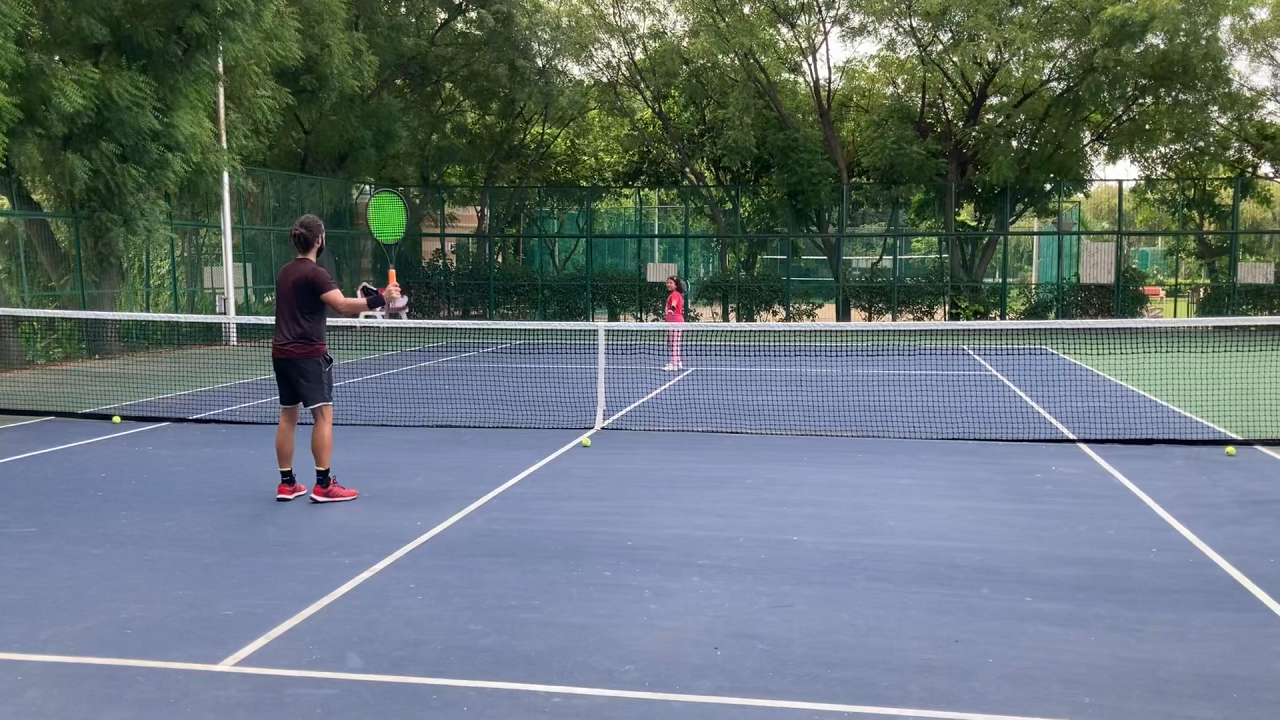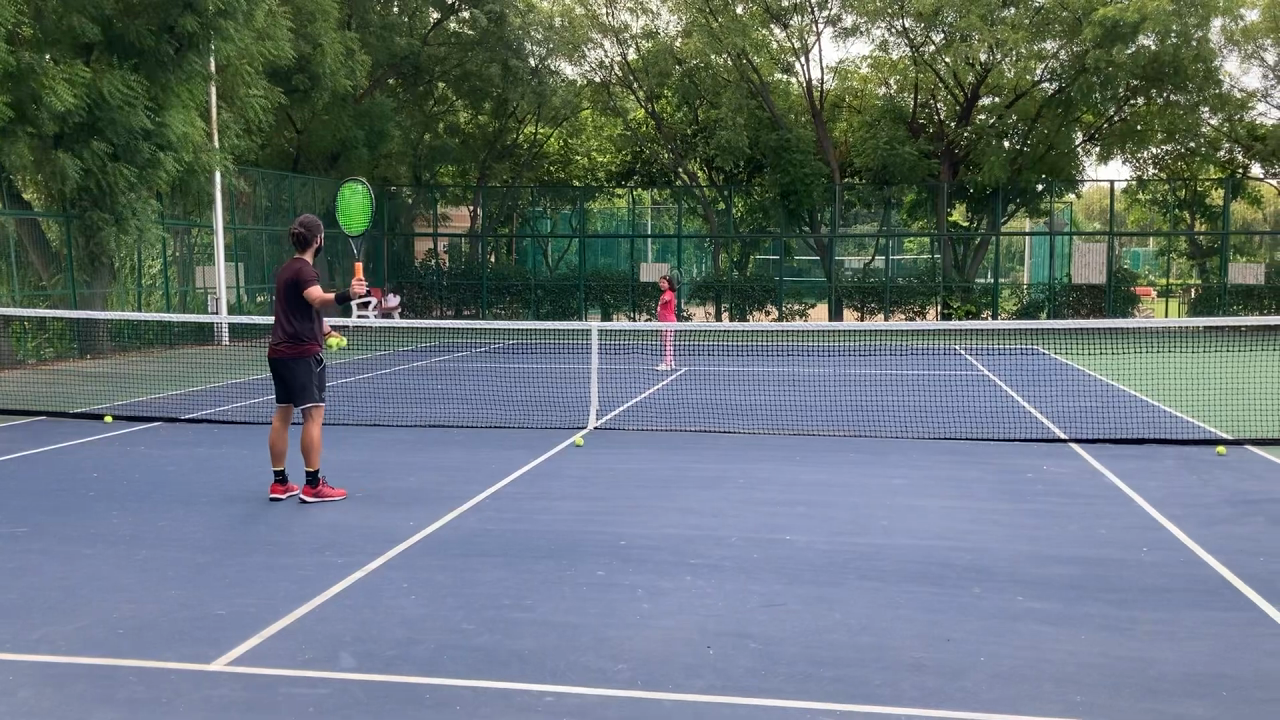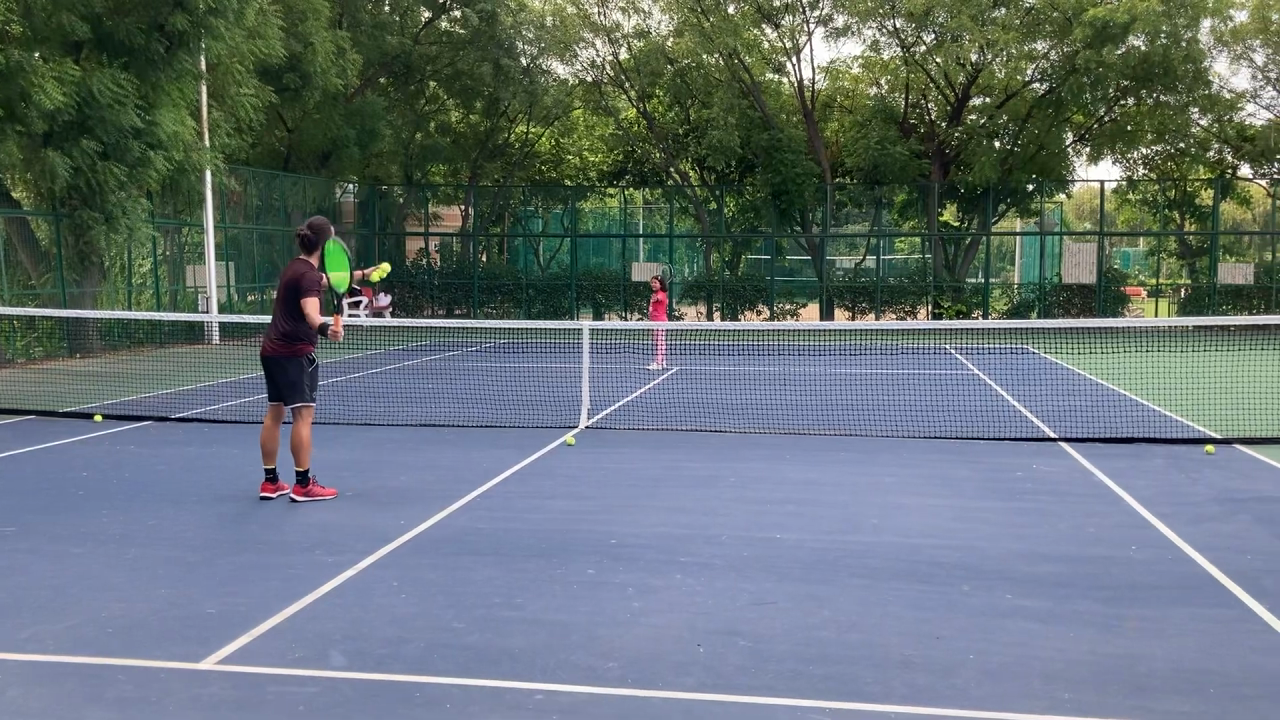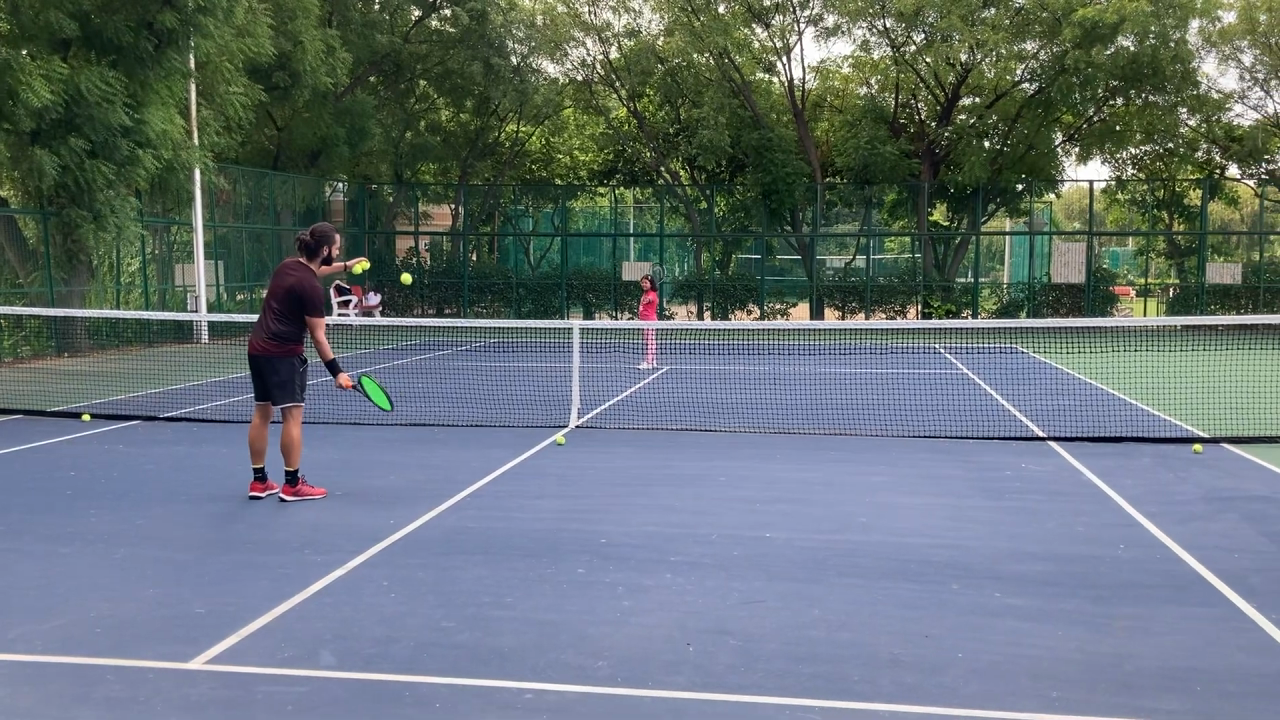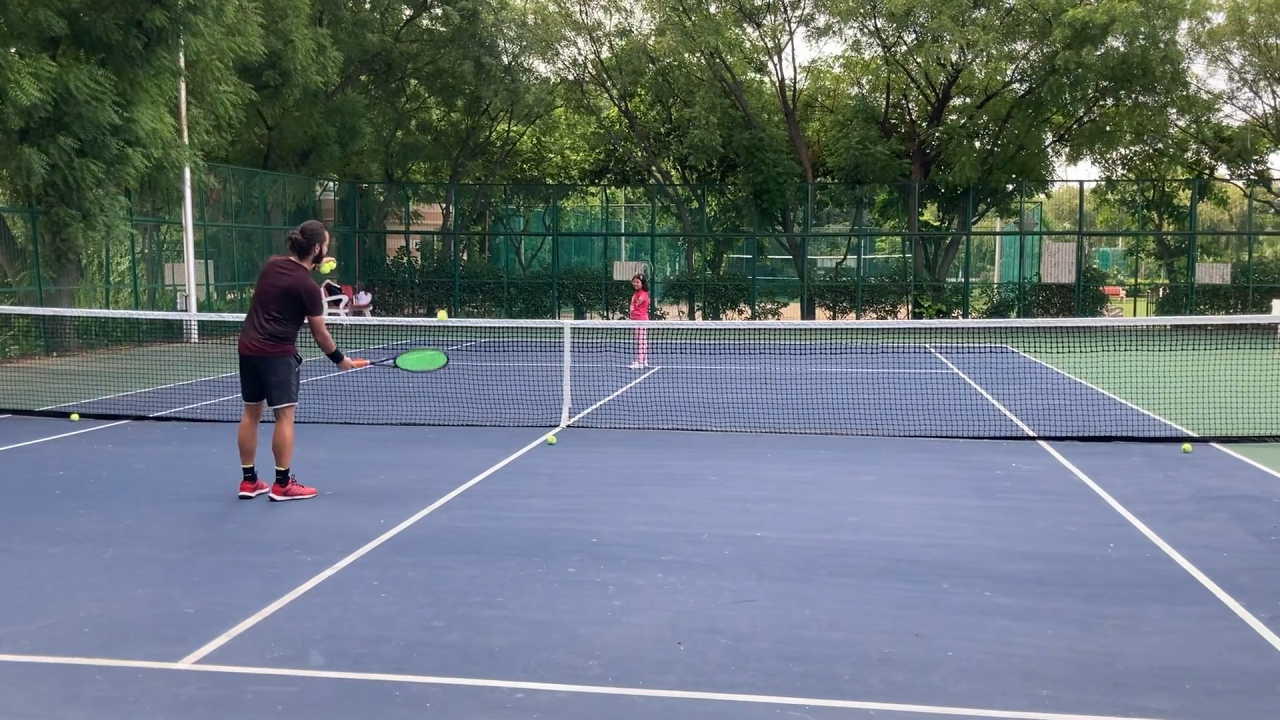
dt=0.3s
person 1, frame 1
left shoulder: (284, 272)
right shoulder: (314, 273)
right elbow: (342, 305)
right wrist: (380, 299)
left hip: (282, 353)
right hip: (308, 354)
left knee: (288, 416)
right knee: (323, 416)
left ankle: (286, 483)
right ankle: (323, 484)
person 1, frame 2
left shoulder: (287, 269)
right shoulder: (304, 271)
right elbow: (319, 299)
left wrist: (321, 327)
right wrist: (347, 294)
left hip: (280, 352)
right hip: (301, 353)
left knee: (282, 416)
right knee: (313, 416)
left ankle: (279, 483)
right ankle: (313, 485)
person 1, frame 3
left shoulder: (296, 266)
right shoulder: (306, 275)
left elbow: (326, 279)
right elbow: (311, 314)
left wrist: (362, 274)
right wrist: (325, 329)
left hip: (273, 350)
right hip: (295, 352)
left knee: (274, 414)
right knee: (302, 416)
left ankle: (270, 482)
right ankle: (303, 485)
person 1, frame 4
left shoulder: (287, 266)
right shoulder: (311, 288)
right elbow: (317, 336)
left wrist: (344, 266)
right wrist: (337, 371)
left hip: (258, 348)
right hip: (283, 353)
left knee: (261, 413)
right knee: (292, 416)
left ankle: (259, 481)
right ankle: (292, 484)
person 1, frame 5
left shoulder: (273, 264)
right shoulder: (308, 286)
right elbow: (320, 333)
left wrist: (315, 265)
right wrist: (339, 359)
left hip: (248, 349)
right hip: (277, 354)
left knee: (250, 414)
right knee: (284, 416)
left ankle: (248, 481)
right ankle: (282, 484)
